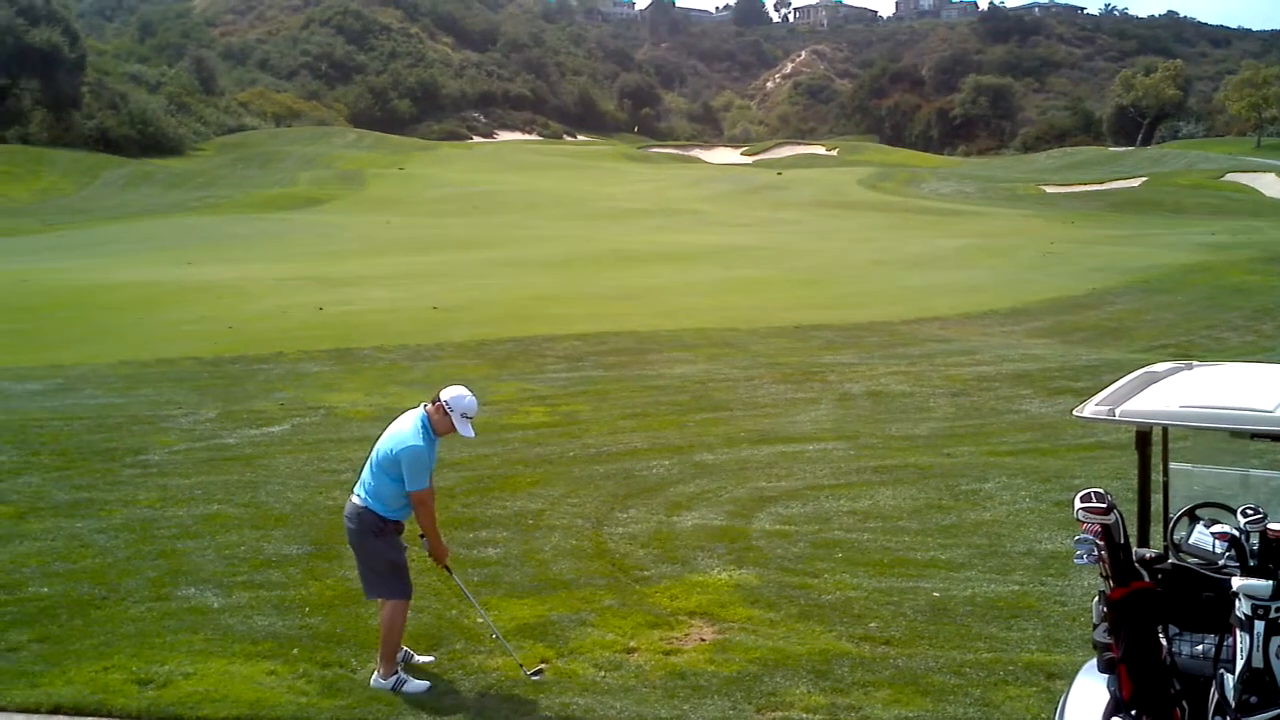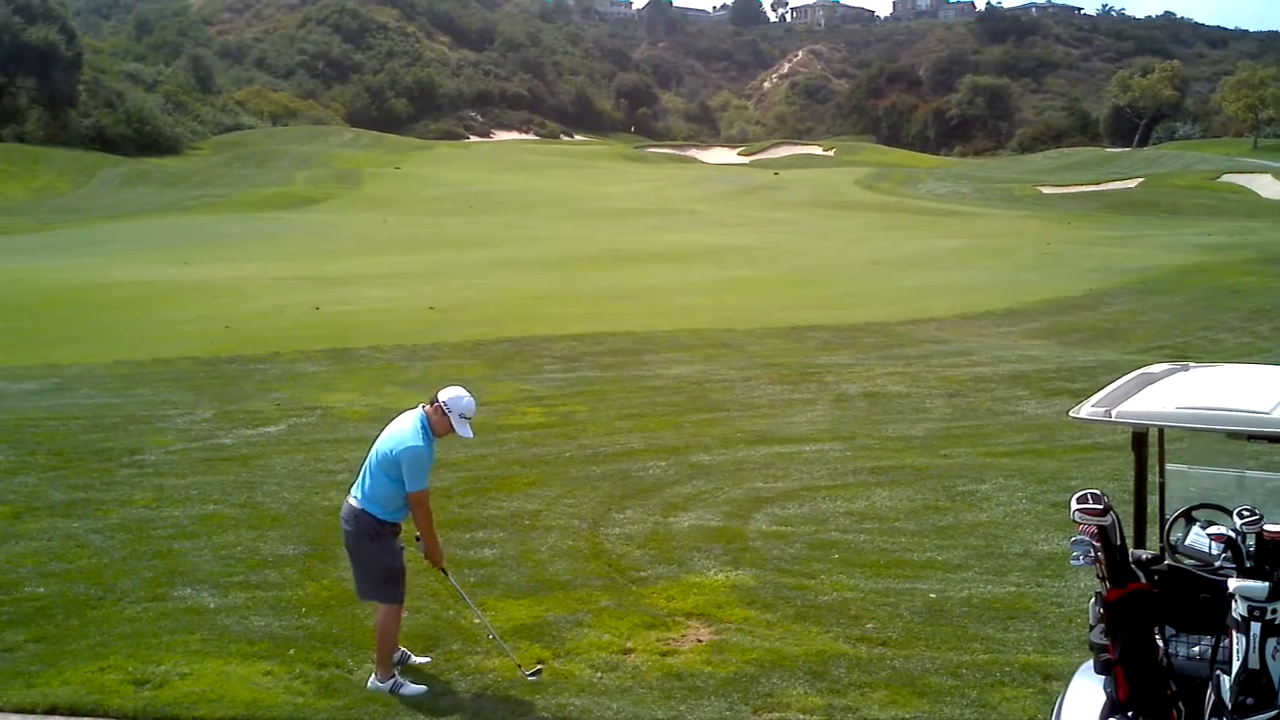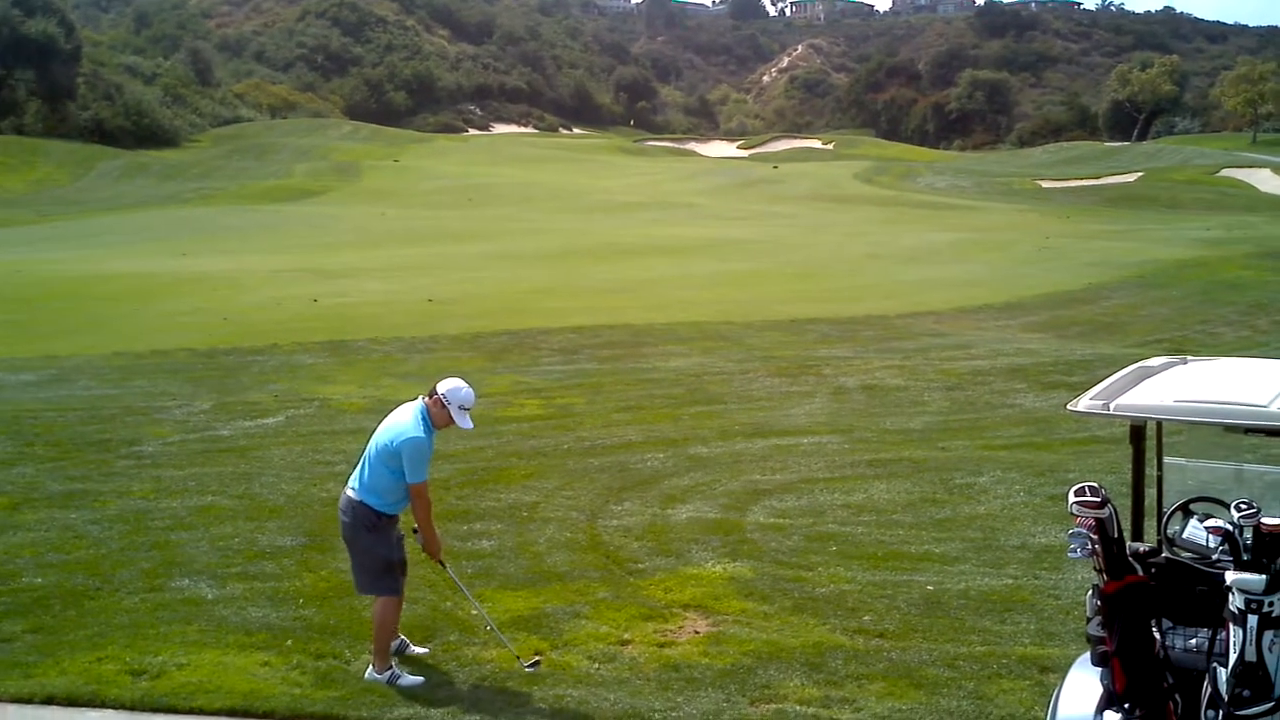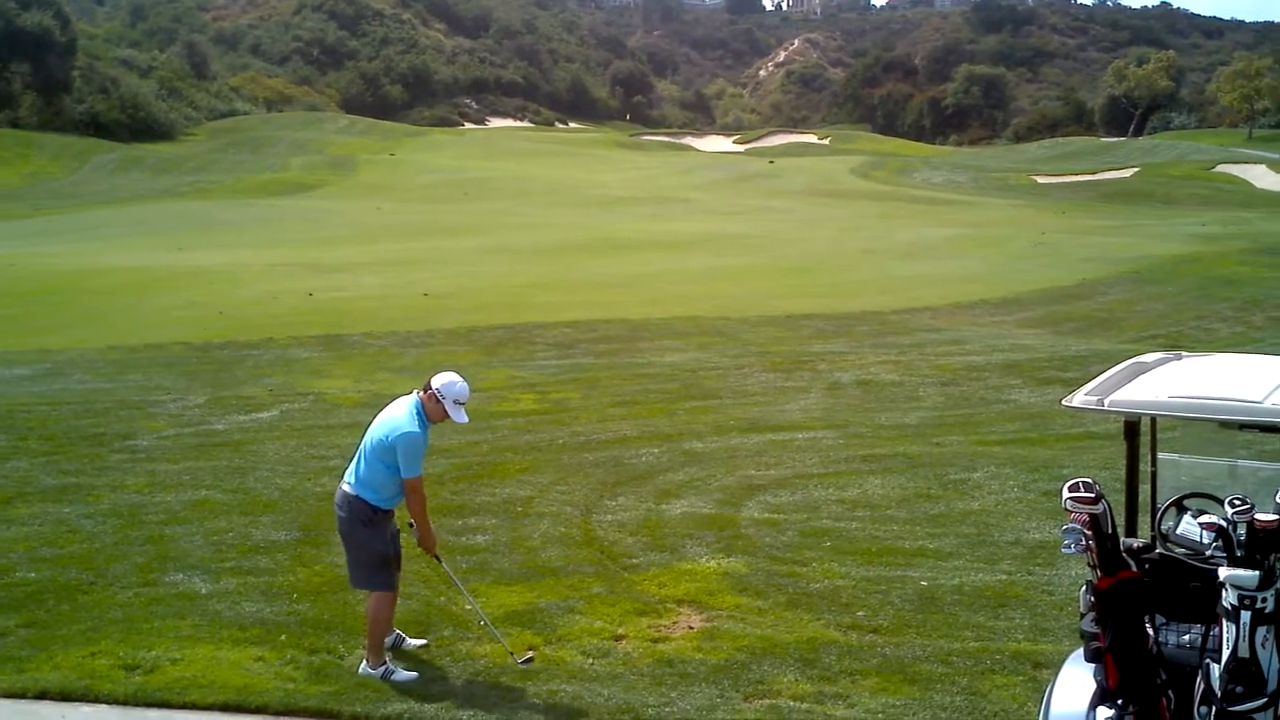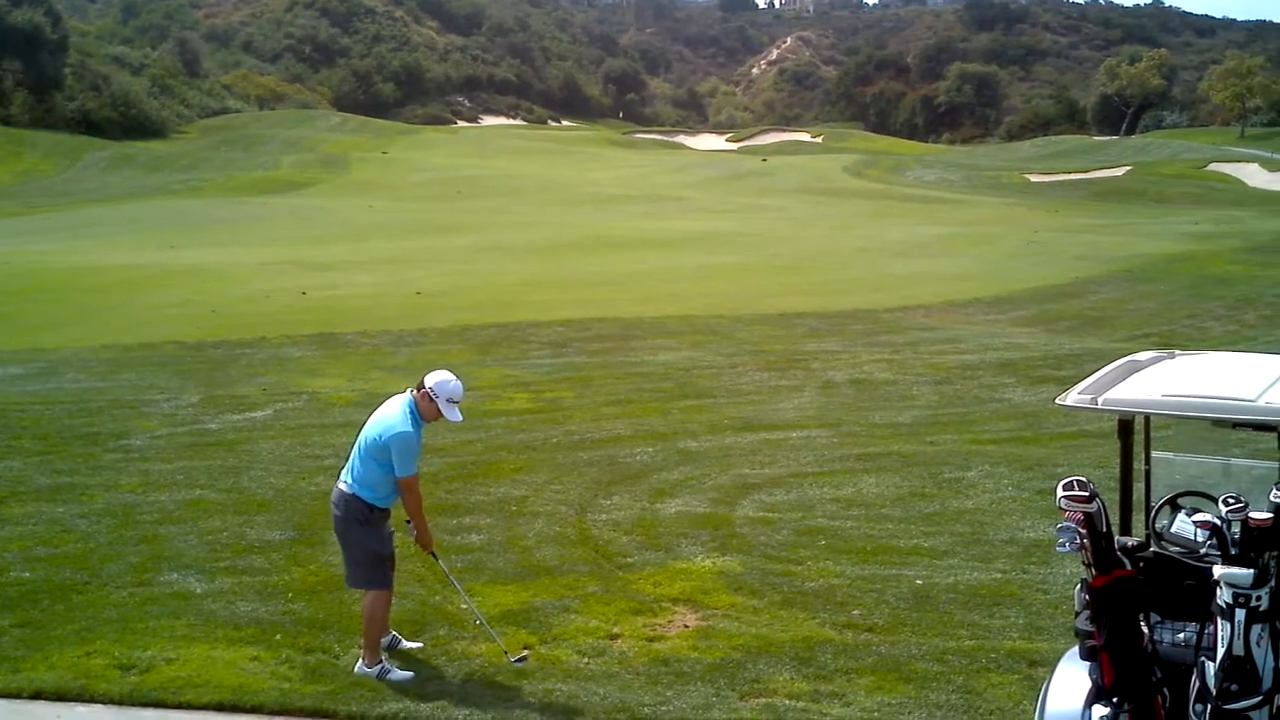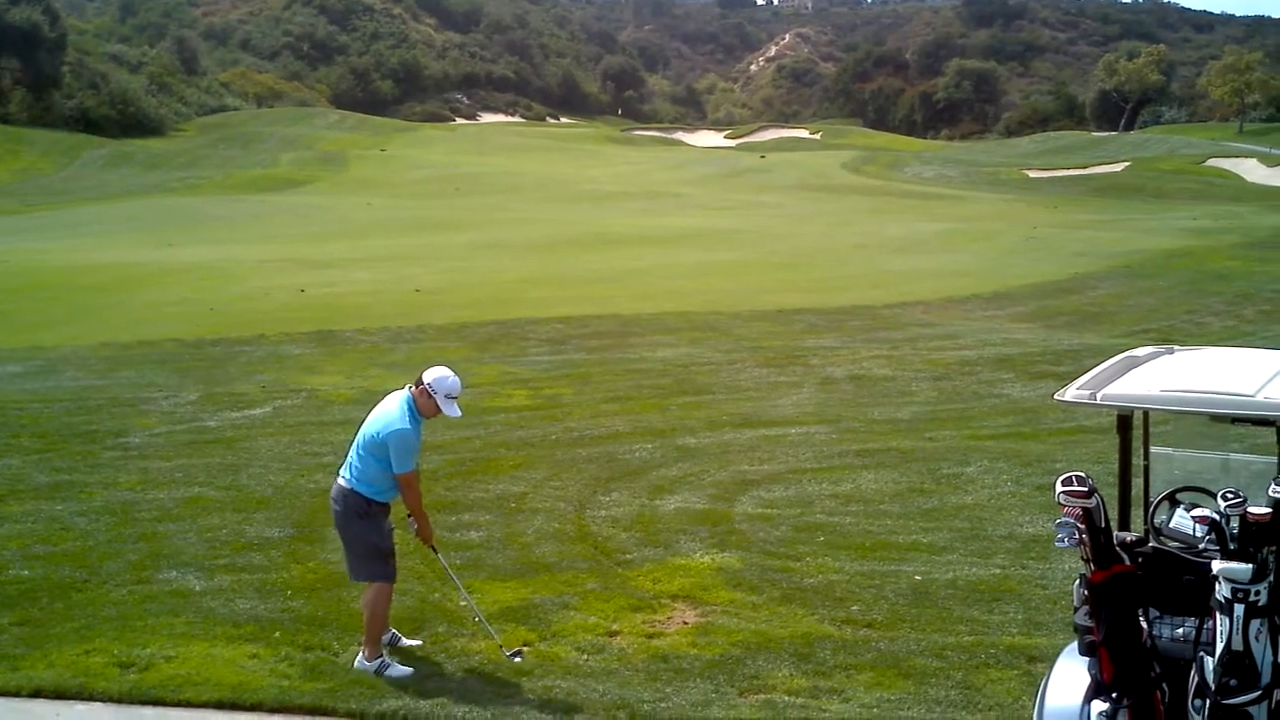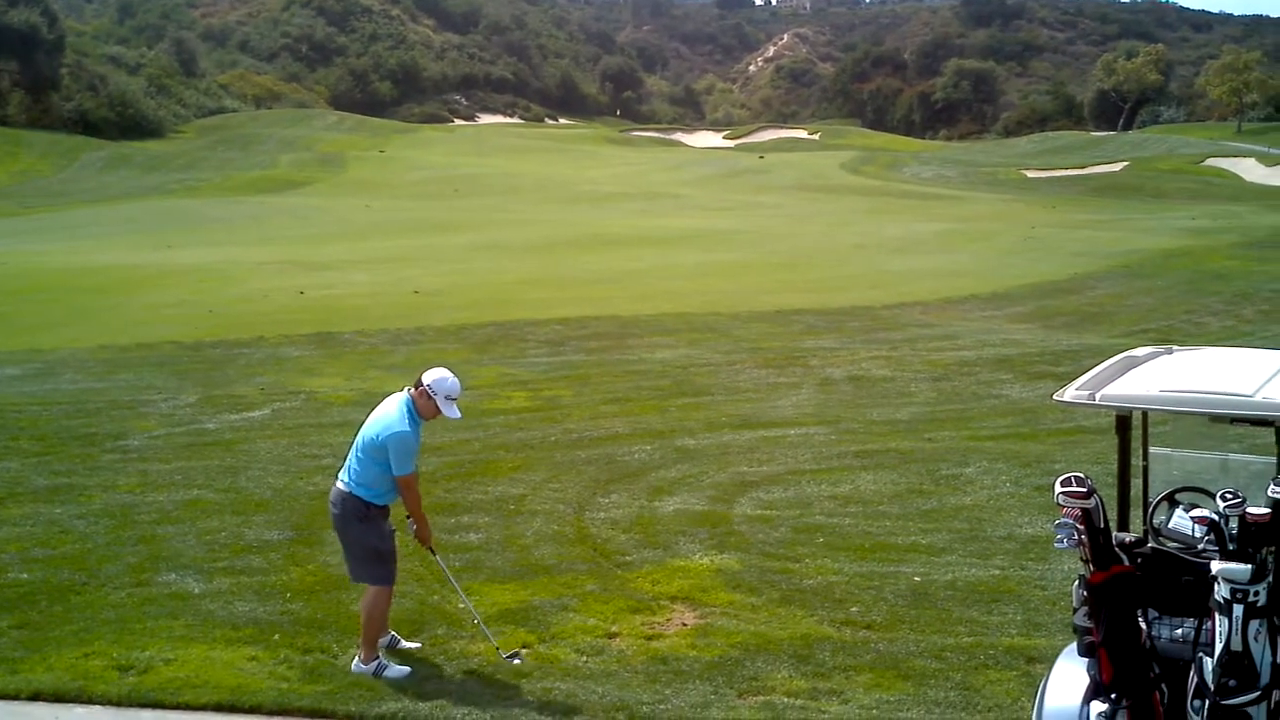
dt=0.1s
person 1, frame 1
left shoulder: (419, 421)
right shoulder: (414, 444)
left elbow: (427, 488)
right elbow: (421, 503)
left wrist: (432, 536)
right wrist: (436, 544)
left hip: (380, 515)
right hip: (371, 520)
left knee: (396, 588)
right knee: (397, 594)
left ankle: (393, 650)
right ankle: (386, 672)
person 1, frame 2
left shoulder: (417, 421)
right shoulder: (414, 445)
left elbow: (422, 492)
right elbow: (419, 504)
left wrist: (428, 538)
right wrist: (432, 546)
left hip: (377, 516)
right hip: (367, 522)
left knee: (392, 590)
right knee: (390, 597)
left ankle: (390, 651)
right ankle: (383, 675)
person 1, frame 3
left shoulder: (414, 410)
right shoulder: (415, 437)
left elbow: (418, 489)
right elbow: (419, 496)
left wrist: (426, 530)
right wrist: (430, 538)
left hip: (376, 508)
right hip: (365, 514)
left knee: (397, 576)
right knee: (386, 589)
left ankle: (390, 639)
right ankle: (380, 666)
person 1, frame 4
left shoulder: (409, 405)
right shoulder: (410, 432)
left elbow: (412, 484)
right elbow: (414, 491)
left wrist: (420, 524)
right wrist: (426, 533)
left hip: (371, 503)
right hip: (361, 509)
left knee: (391, 571)
right knee: (381, 585)
left ankle: (386, 633)
right ankle: (374, 662)
person 1, frame 5
left shoulder: (402, 403)
right shoulder: (403, 431)
left elbow: (410, 477)
right elbow: (409, 489)
left wrist: (417, 520)
right wrist: (423, 530)
left hip: (368, 503)
right hip: (357, 508)
left knee: (383, 576)
right knee: (377, 584)
left ankle: (382, 634)
right ankle: (371, 660)
person 1, frame 6
left shoulder: (401, 400)
right shoulder: (401, 428)
left elbow: (411, 470)
right elbow: (408, 484)
left wrist: (417, 515)
right wrist: (423, 523)
left hip: (368, 498)
right hip: (357, 503)
left knee: (385, 570)
right knee: (380, 577)
left ankle: (382, 632)
right ankle: (371, 655)
person 1, frame 7
left shoulder: (400, 402)
right shoulder: (401, 430)
left elbow: (409, 476)
right elbow: (408, 487)
left wrist: (416, 517)
right wrist: (422, 525)
left hip: (368, 501)
right hip: (356, 506)
left knee: (386, 571)
right knee: (379, 580)
left ankle: (381, 634)
right ankle: (367, 658)
